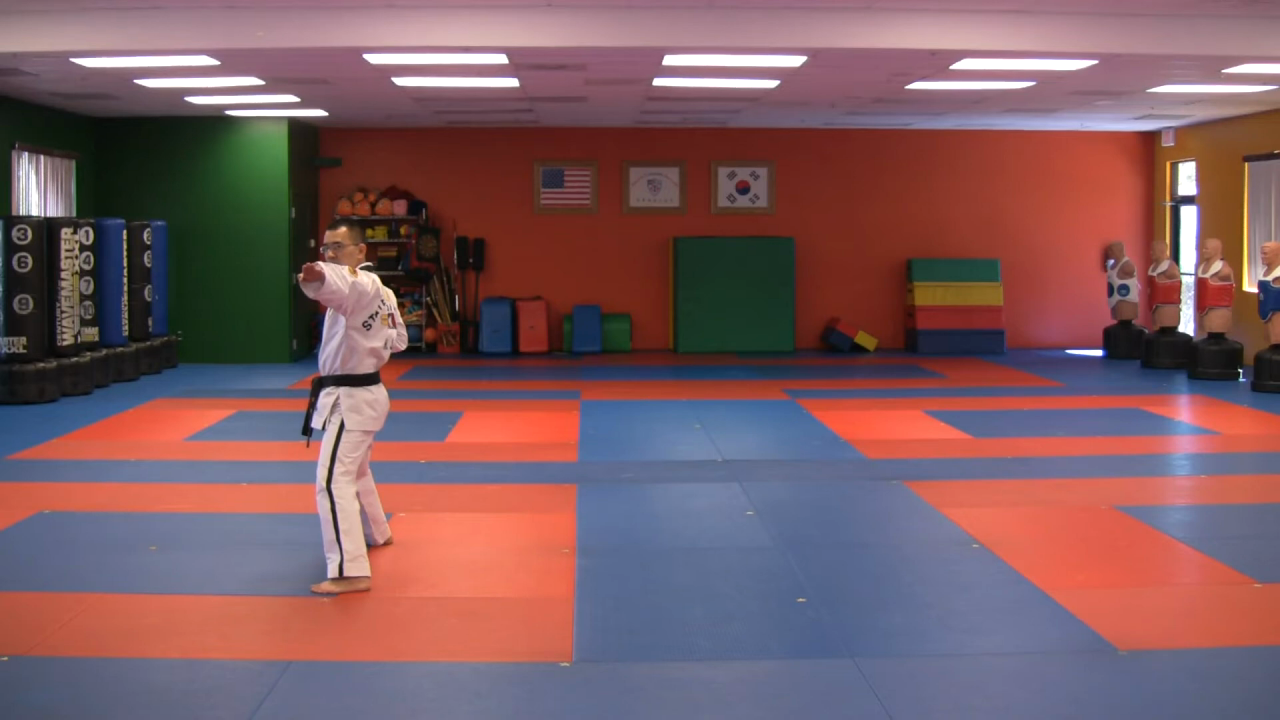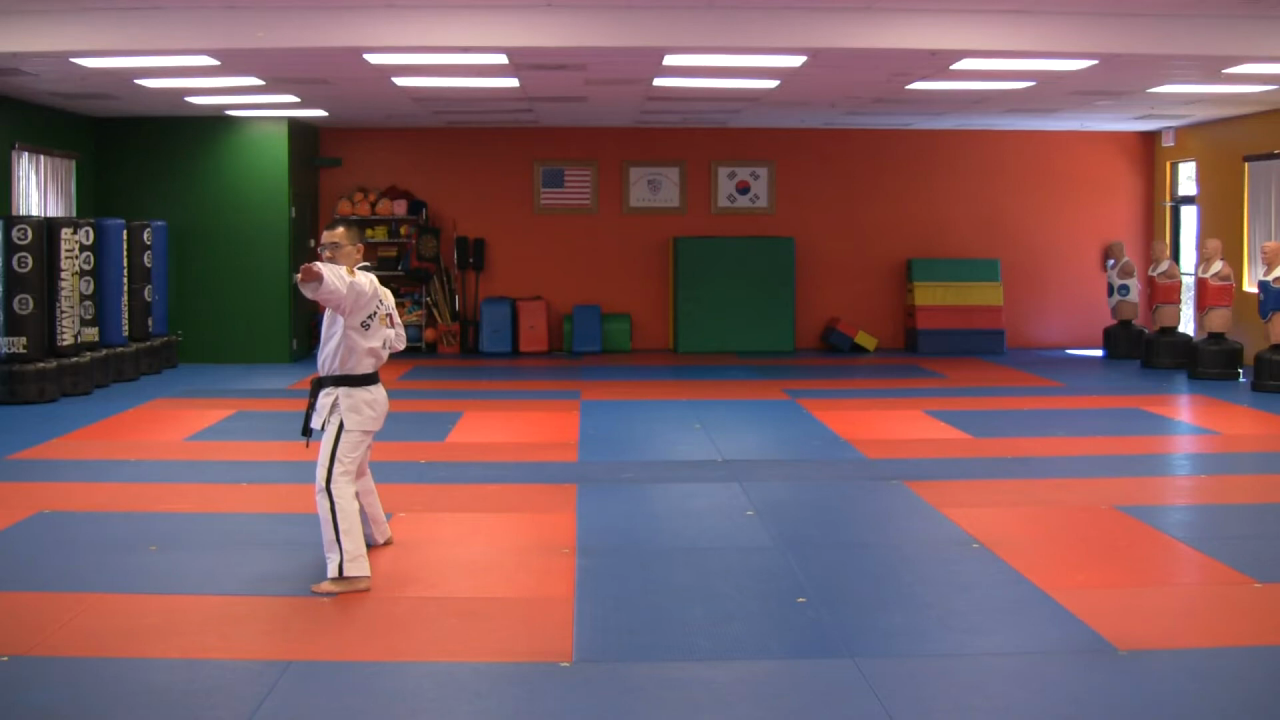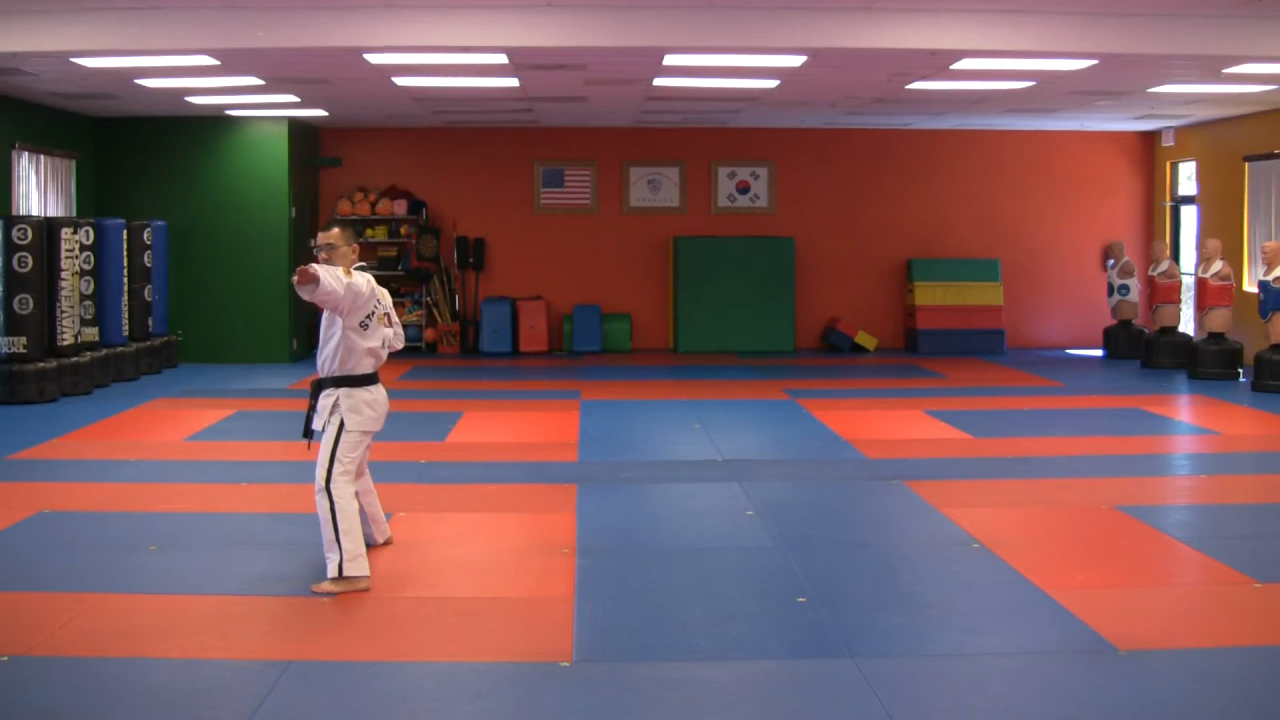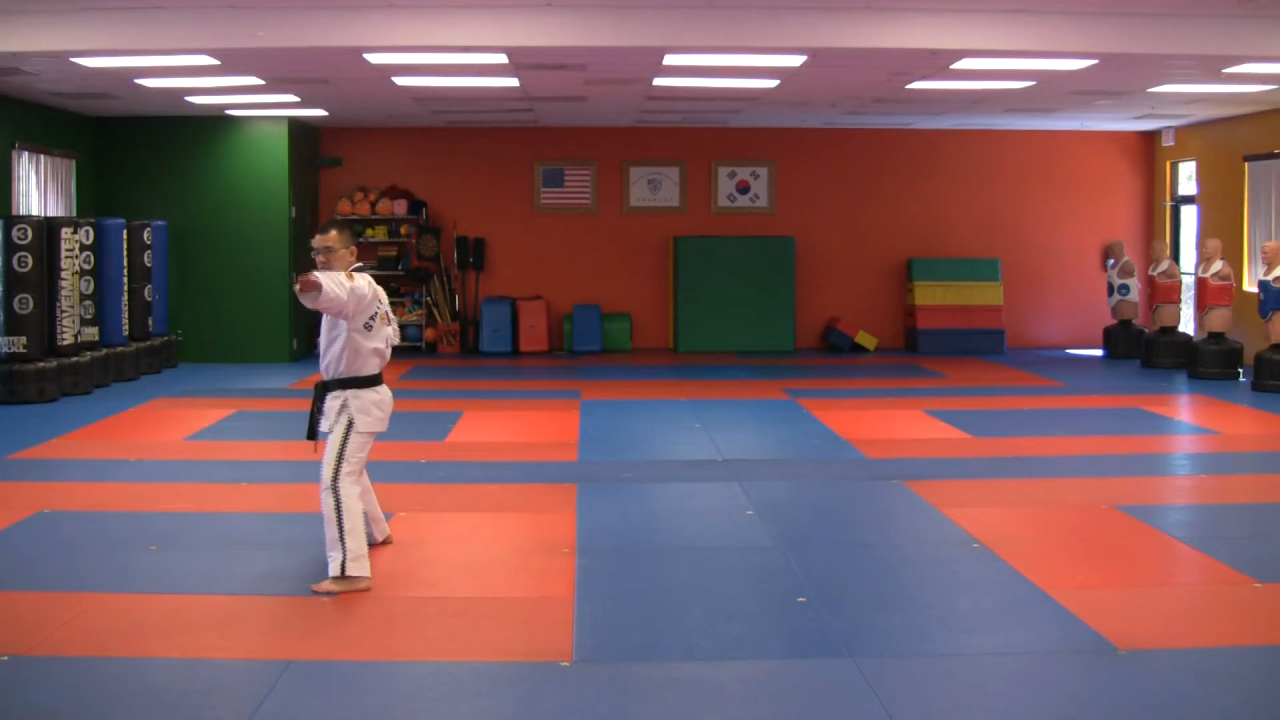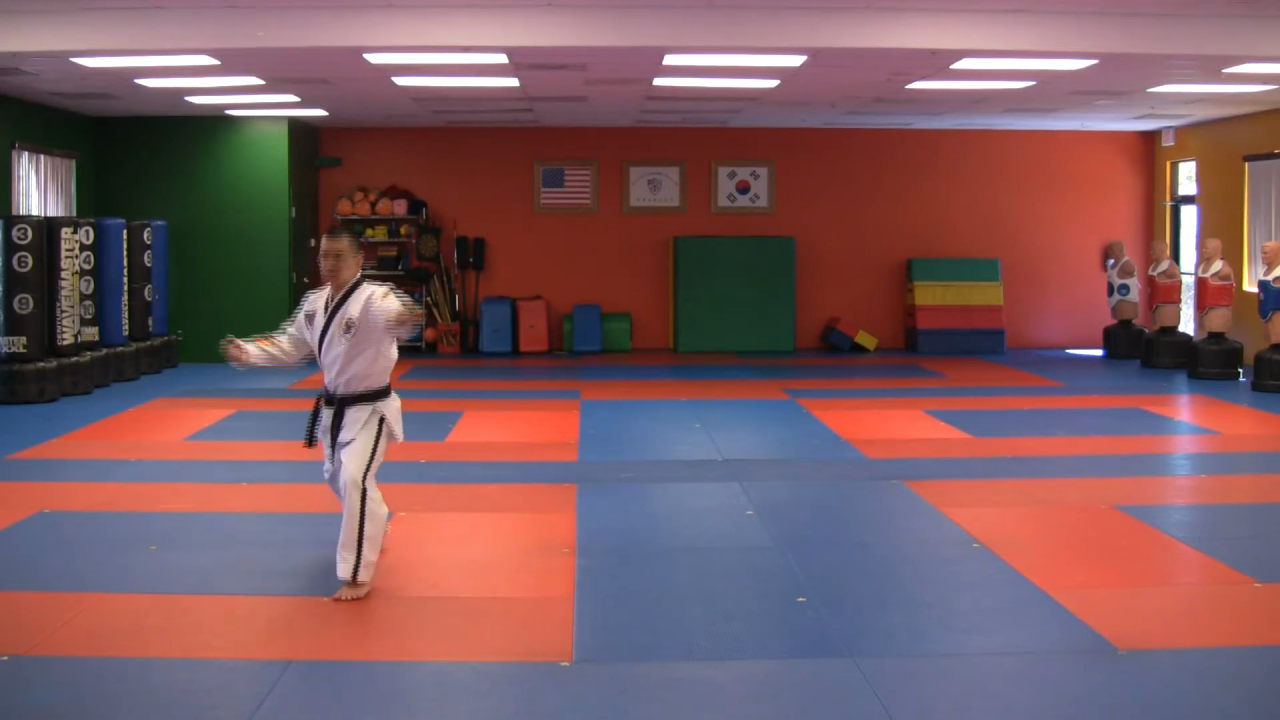
dt=0.5s
person 1, frame 1
left shoulder: (361, 284)
right shoulder: (379, 290)
left elbow: (339, 284)
right elbow: (397, 339)
left wrist: (319, 277)
right wrist: (366, 340)
left hip: (350, 397)
right hip: (363, 392)
left knee: (333, 480)
right knee: (354, 470)
left ankle: (350, 572)
right ankle: (376, 533)
person 1, frame 2
left shoulder: (359, 283)
right shoulder: (377, 290)
left elbow: (338, 283)
right elbow: (396, 339)
left wrist: (316, 277)
right wrist: (364, 340)
left hip: (349, 398)
right hip: (362, 392)
left knee: (332, 480)
right knee: (353, 470)
left ankle: (350, 572)
right ankle: (376, 532)
person 1, frame 3
left shoulder: (357, 284)
right shoulder: (374, 290)
left elbow: (335, 284)
right elbow: (395, 338)
left wrist: (313, 278)
right wrist: (362, 338)
left hip: (349, 398)
right hip: (361, 393)
left knee: (332, 480)
right knee: (353, 470)
left ankle: (350, 571)
right ankle: (376, 533)
person 1, frame 4
left shoulder: (356, 284)
right shoulder: (367, 288)
left elbow: (336, 293)
right elbow: (389, 333)
left wrist: (315, 285)
right wrist: (339, 343)
left hip: (356, 400)
right hip: (347, 397)
left knee: (337, 478)
right knee: (348, 471)
left ankle: (350, 572)
right ankle: (376, 531)
person 1, frame 5
left shoulder: (375, 297)
right shoulder: (314, 302)
left elbow: (395, 311)
right elbow: (291, 343)
left wrist: (403, 317)
right wrist: (246, 352)
left hip: (370, 411)
right hip: (335, 409)
left knee: (356, 480)
right knee: (338, 477)
left ankle: (356, 576)
right ankle: (372, 525)
